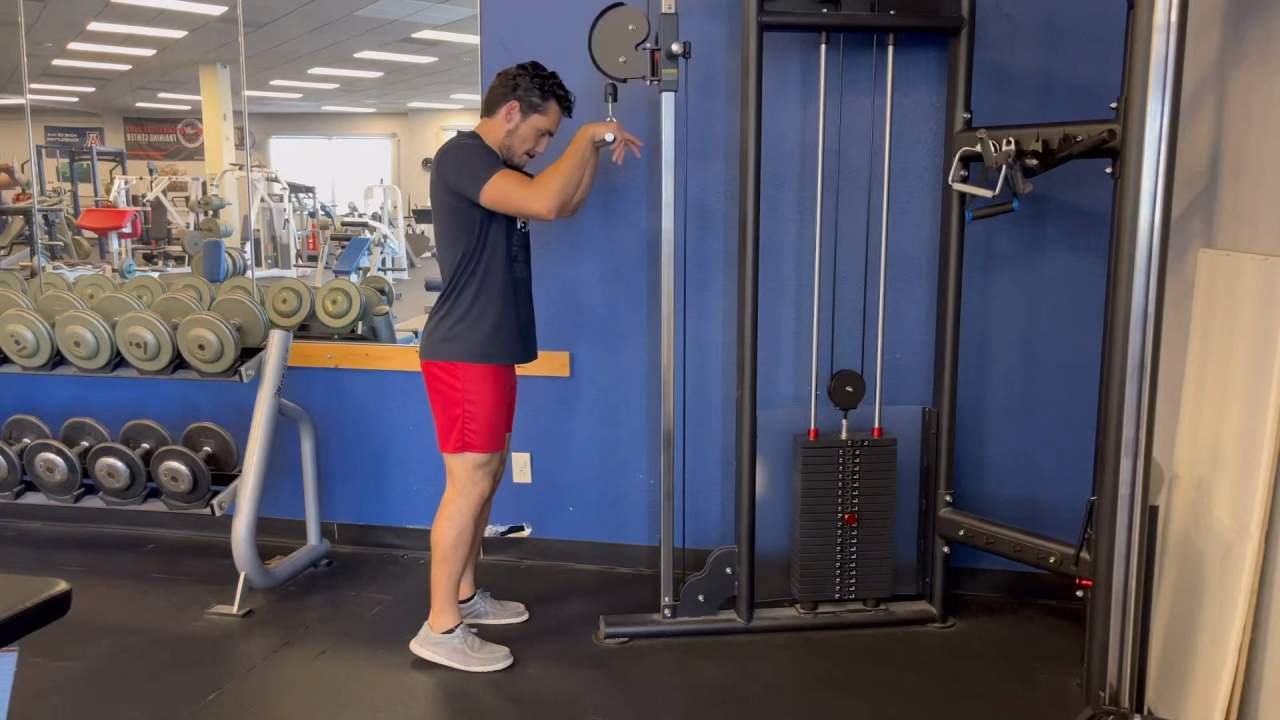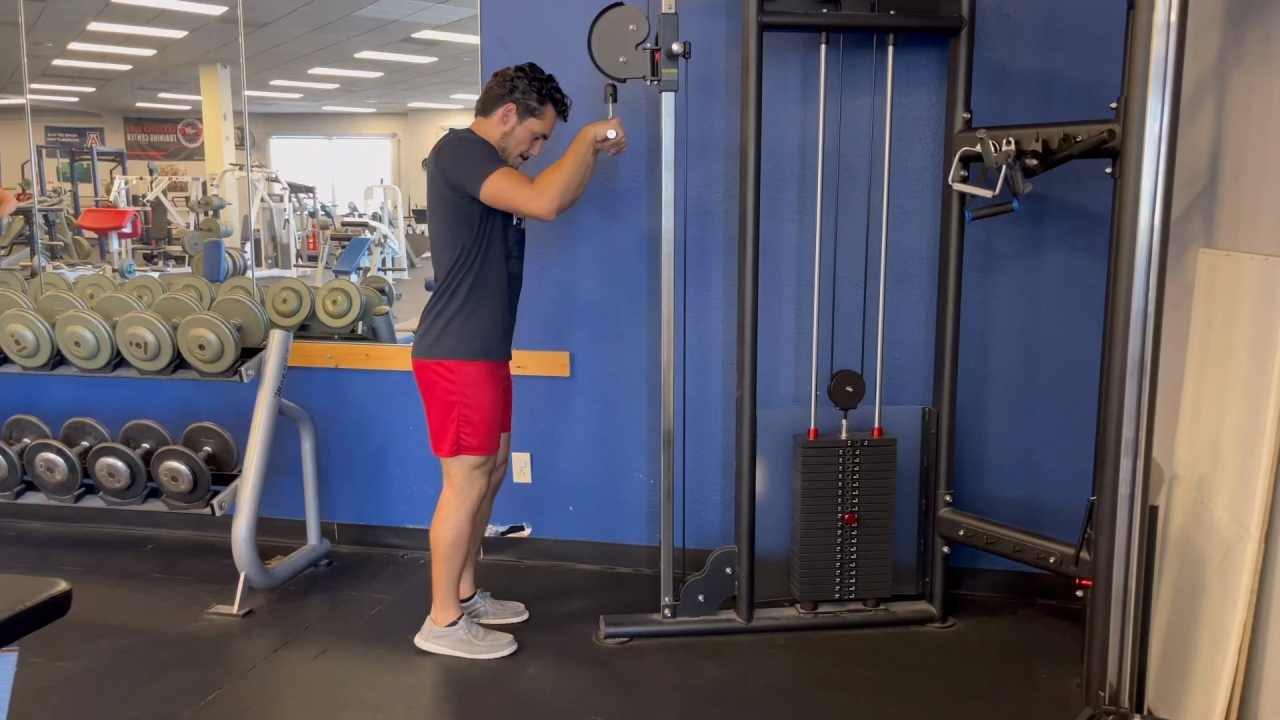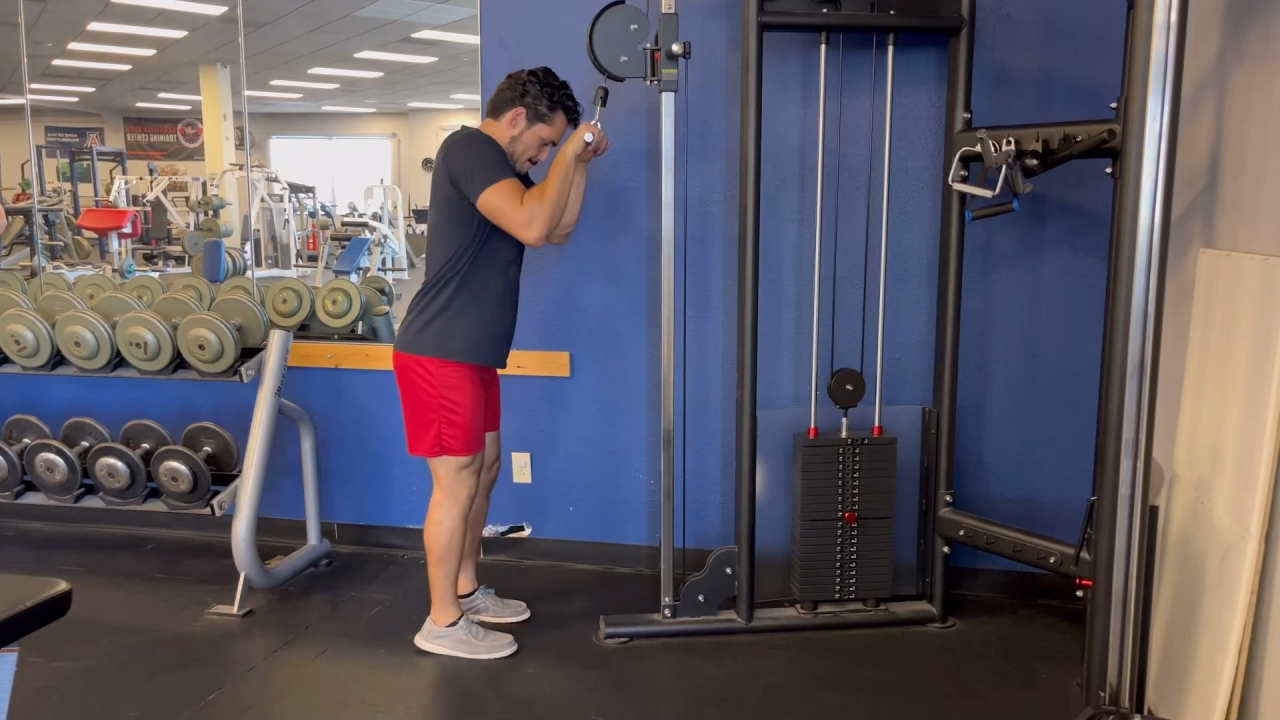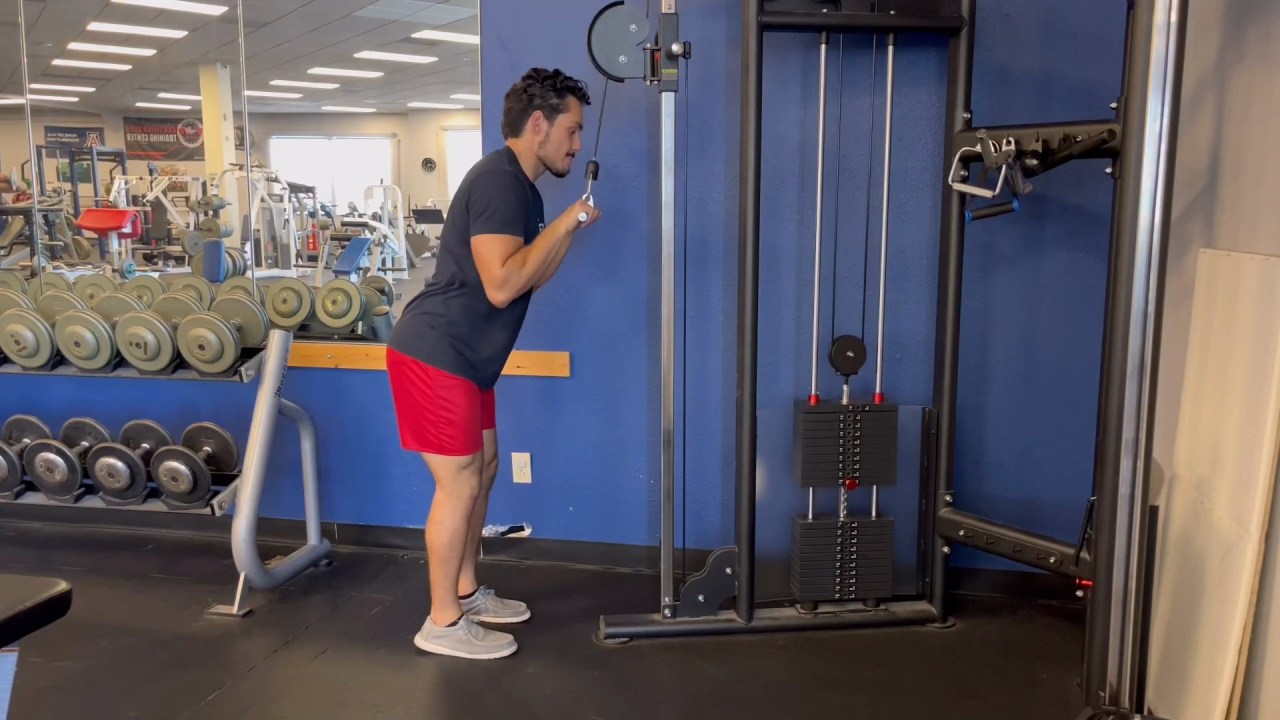
dt=0.5s
person 1, frame 1
left shoulder: (498, 166)
right shoulder: (462, 157)
left elbow: (563, 205)
right elbow: (543, 202)
left wrist: (594, 146)
right wrist: (585, 137)
left hip: (491, 349)
right hip: (465, 353)
left knee: (484, 478)
right knee: (469, 485)
left ankle: (464, 596)
right ankle: (440, 629)
person 1, frame 2
left shoulder: (486, 161)
right shoulder: (460, 152)
left elbow: (554, 201)
right elbow: (544, 201)
left wrist: (593, 150)
right wrist: (587, 138)
left hip: (481, 349)
right hip: (457, 353)
left knee: (488, 474)
right knee: (465, 483)
left ankle: (464, 594)
right ankle: (443, 621)
person 1, frame 3
left shoulder: (500, 165)
right shoulder: (469, 149)
left elbow: (556, 230)
right elbow: (532, 227)
left wrist: (579, 159)
right wrist: (568, 152)
left hip: (471, 349)
right hip: (439, 351)
left knee: (483, 469)
right knee: (456, 483)
left ankle: (466, 590)
right ankle: (443, 622)
person 1, frame 4
left shoulder: (519, 185)
right shoulder: (499, 181)
left elbow: (531, 279)
right elbow: (502, 286)
left wrist: (571, 225)
right wrist: (562, 223)
left hip: (463, 355)
right hip: (434, 355)
left knee: (483, 469)
right knee: (459, 484)
left ankle: (466, 592)
right ankle: (444, 622)
